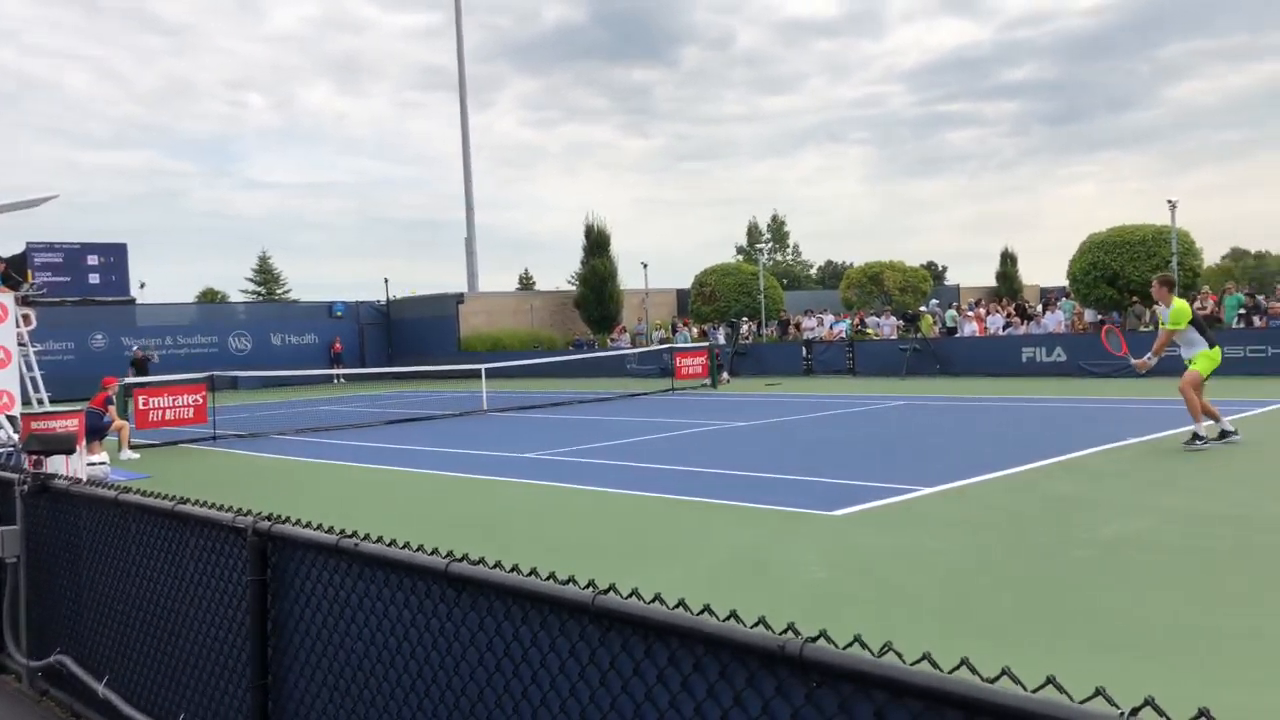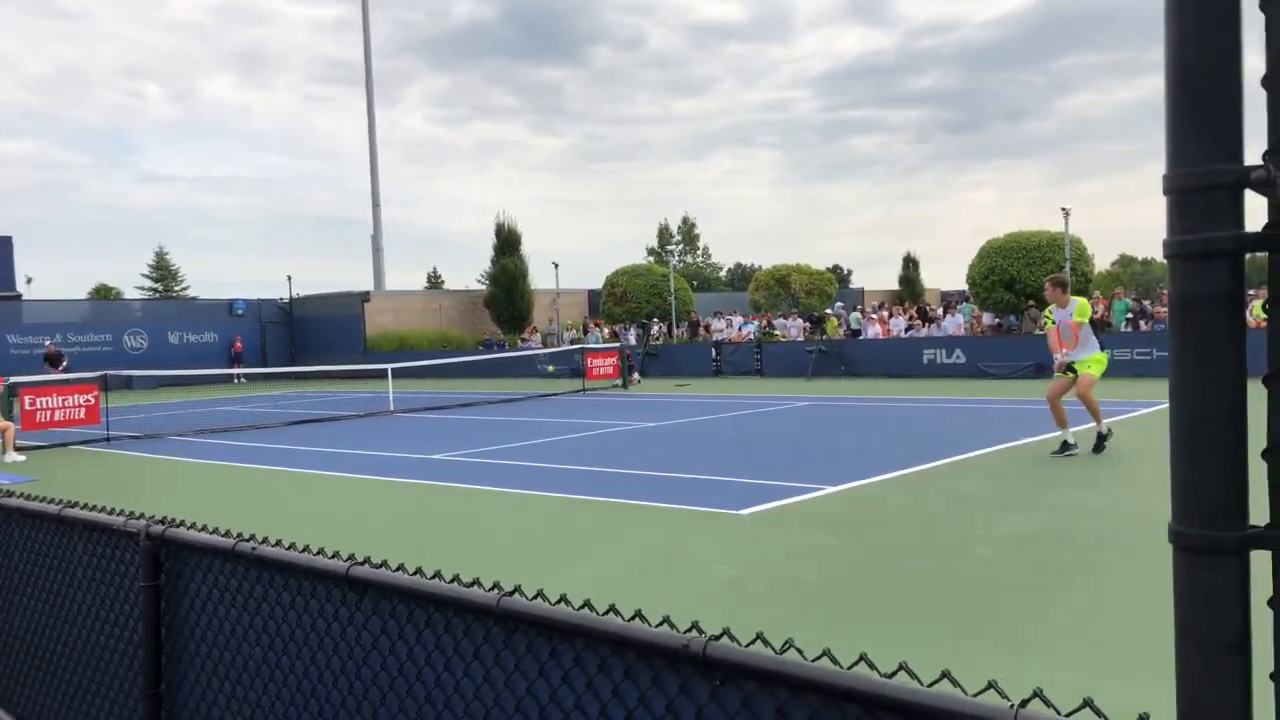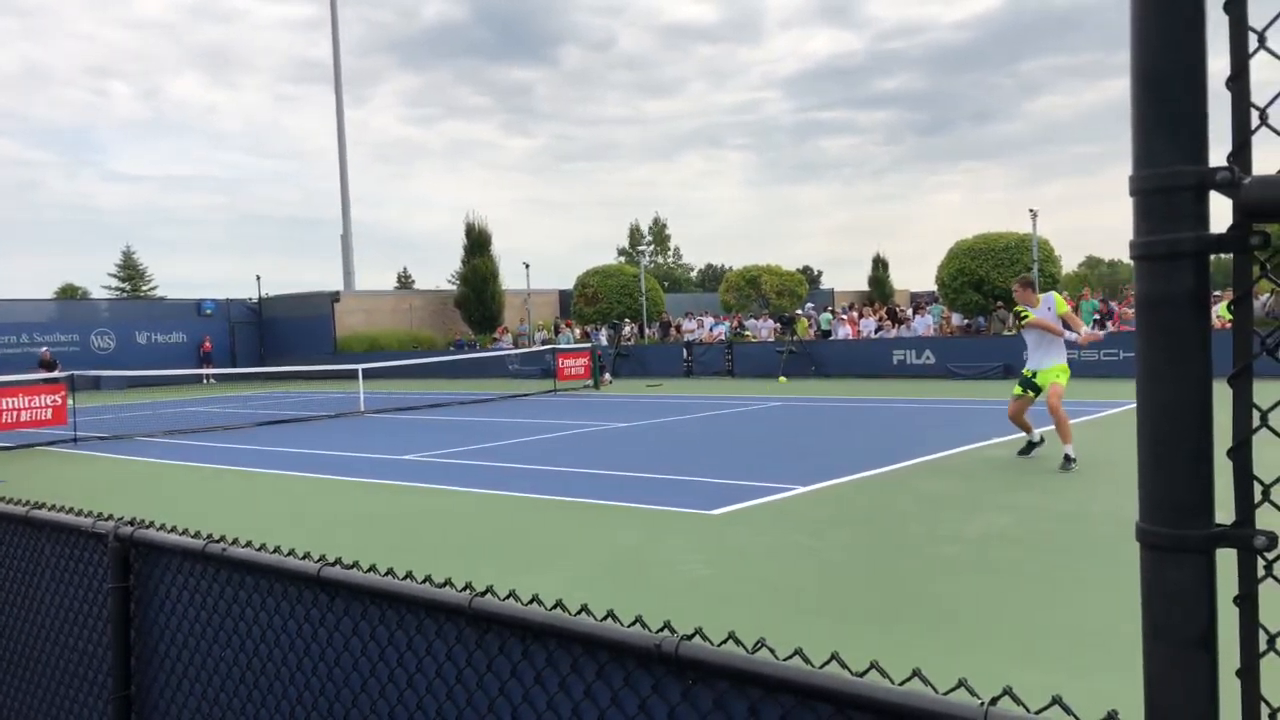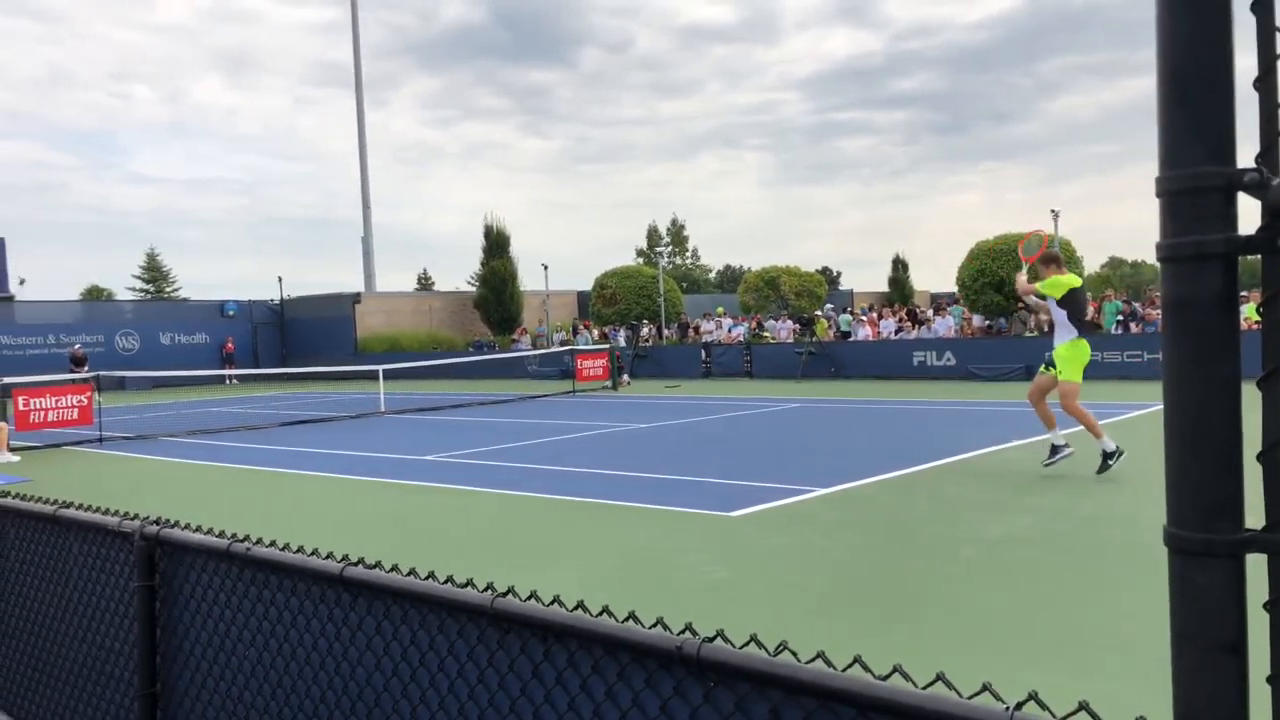
dt=0.3s
person 1, frame 1
left shoulder: (1179, 307)
right shoulder: (1161, 309)
left elbow: (1166, 339)
right elbow: (1161, 338)
left wrist: (1147, 359)
right wrist: (1149, 360)
left hip: (1207, 353)
right hip: (1192, 356)
left knee: (1184, 387)
right knee: (1195, 399)
left ankle: (1201, 434)
right ankle: (1228, 430)
person 1, frame 2
left shoulder: (1080, 304)
right shoulder: (1050, 312)
left elbow: (1076, 333)
right elbow: (1052, 338)
left wrist: (1065, 354)
right wrist: (1059, 358)
left hip: (1094, 357)
right hip: (1072, 361)
left knee: (1082, 392)
right knee: (1052, 396)
left ankle: (1102, 430)
right ankle: (1069, 442)
person 1, frame 3
left shoulder: (1052, 299)
right shoulder: (1019, 312)
left elbow: (1072, 319)
right elbow: (1046, 326)
left wrist: (1084, 331)
right wrist: (1071, 336)
left hip: (1057, 366)
right hip: (1033, 369)
left knee: (1053, 404)
right knee: (1013, 413)
right ankle: (1034, 439)
person 1, frame 4
left shoulder: (1061, 282)
right shoulder: (1071, 283)
left elbow: (1024, 290)
left wrist: (1021, 279)
right wrist: (1036, 302)
left hip: (1071, 349)
right hip: (1062, 350)
left knee: (1068, 404)
right knee: (1034, 395)
